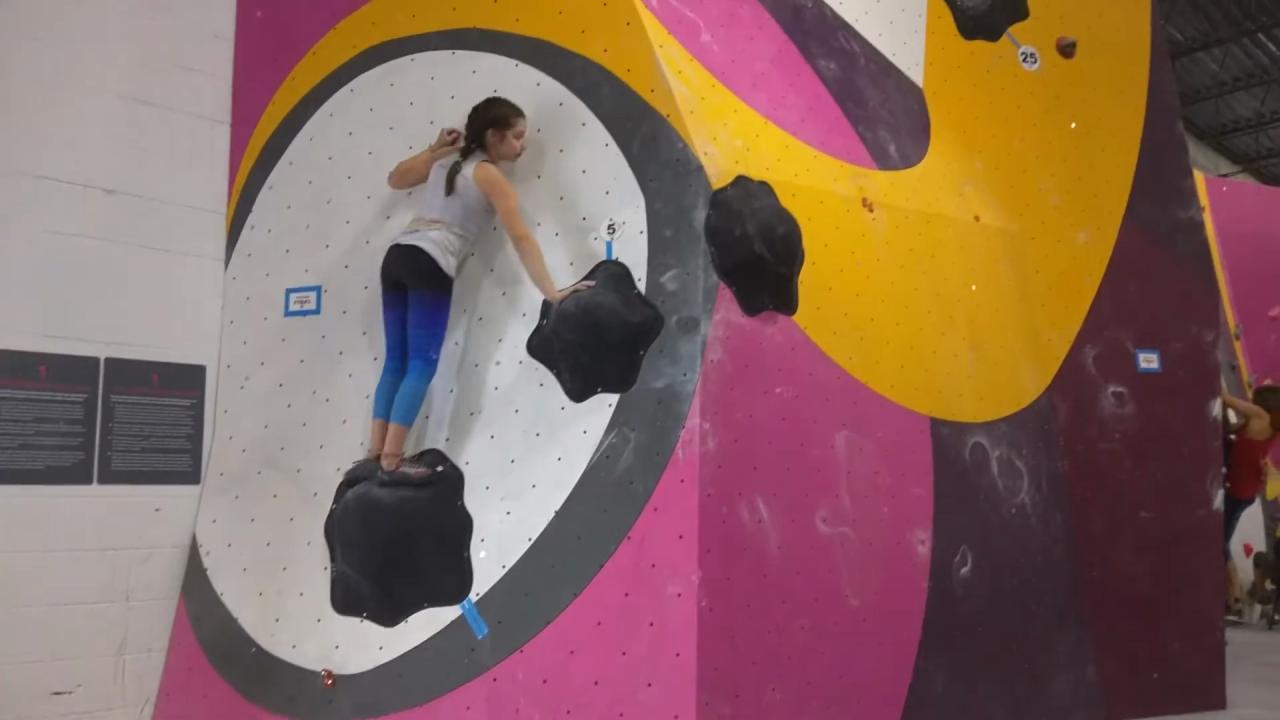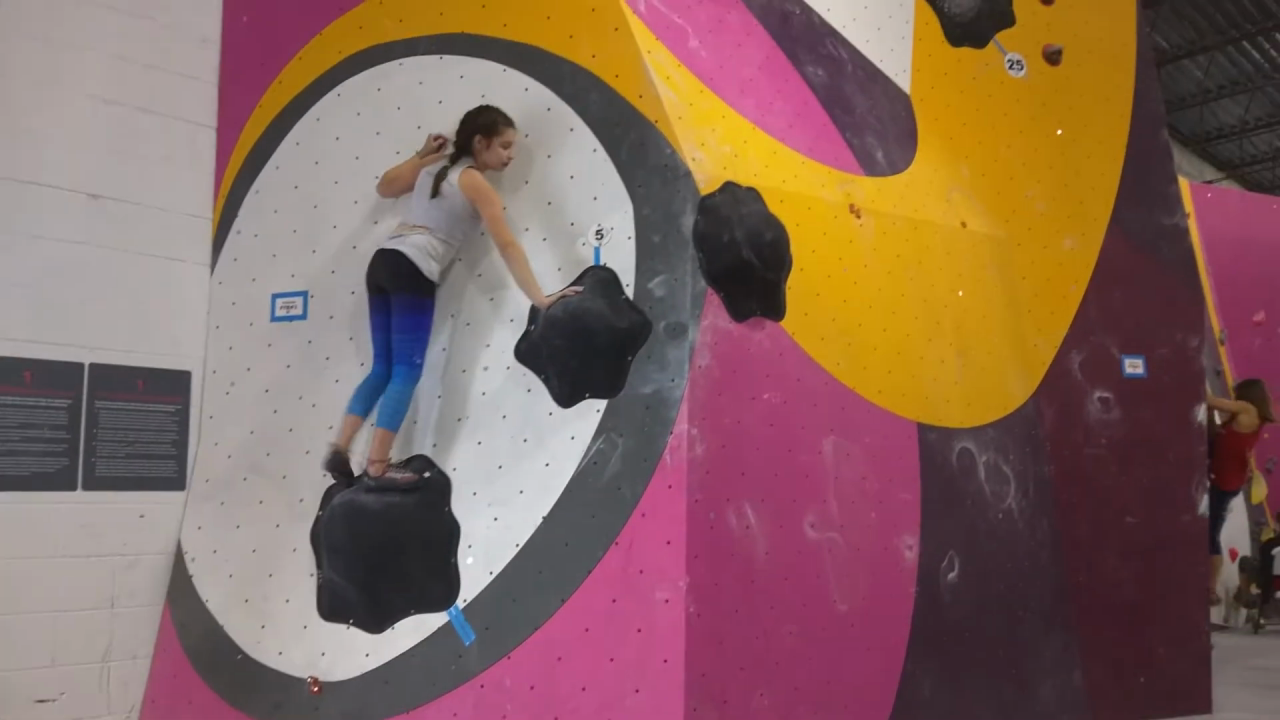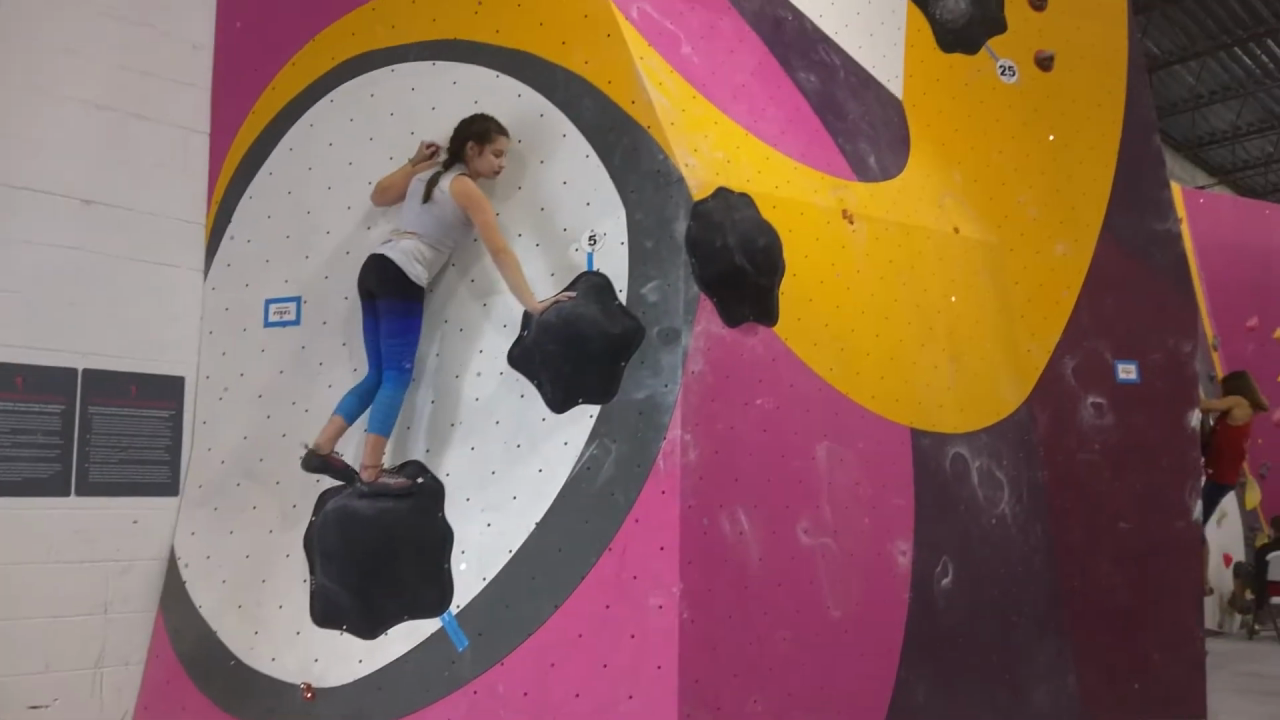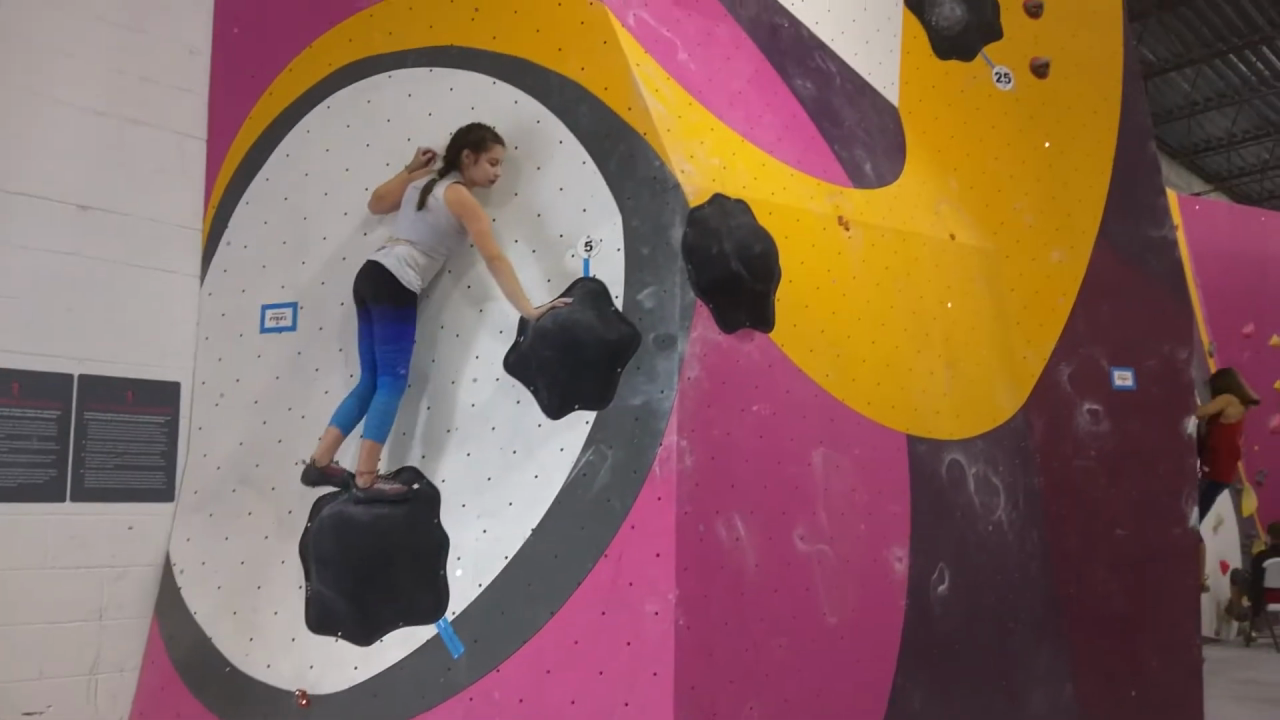
dt=0.1s
person 1, frame 1
left shoulder: (445, 158)
right shoulder: (490, 177)
left elbow: (396, 179)
right elbow: (521, 239)
right wrist: (552, 293)
left hip: (397, 257)
right hip: (429, 265)
left knee: (396, 362)
right knee: (421, 365)
left ankle: (374, 454)
right ankle: (391, 460)
person 1, frame 2
left shoulder: (435, 164)
right shoulder: (476, 183)
left elbow: (385, 187)
right elbow: (508, 246)
right wrist: (540, 297)
left hip: (383, 262)
right hip: (413, 270)
left knee: (385, 368)
right knee: (406, 371)
left ankle: (340, 447)
right ankle: (377, 464)
person 1, frame 3
left shoulder: (427, 172)
right shoulder: (468, 190)
left elbow: (379, 196)
right elbow: (500, 252)
right wrist: (533, 304)
left hip: (374, 268)
right hip: (401, 277)
left knee: (379, 374)
right knee: (396, 376)
left ankle: (321, 448)
right ankle: (370, 471)
person 1, frame 4
left shoulder: (423, 179)
right shoulder: (462, 199)
left elbow: (376, 204)
right elbow: (494, 259)
left wrist: (411, 168)
right wrist: (529, 310)
left hip: (370, 276)
right hip: (394, 284)
left knee: (372, 381)
right knee: (391, 382)
left ankle: (319, 462)
right ankle: (365, 478)
person 2, frame 1
left shoulder: (1261, 417)
right shoulder: (1261, 423)
left elbow: (1227, 399)
right elbow: (1234, 426)
left hip: (1239, 490)
right hip: (1245, 486)
left knee: (1221, 544)
left ankle: (1232, 598)
person 2, frame 2
left shoulder: (1246, 409)
right shoulder: (1248, 416)
left elbow: (1211, 402)
left hip: (1225, 482)
right hip: (1226, 478)
left knee: (1211, 536)
left ankle: (1211, 591)
person 2, frame 3
left shoulder: (1239, 403)
right shoulder: (1238, 410)
left elbow: (1204, 405)
left hip: (1221, 475)
right hip: (1221, 473)
left ankle: (1202, 581)
person 2, frame 4
left shoulder: (1229, 400)
right shoulder: (1236, 406)
left elbow: (1197, 413)
left hip: (1217, 473)
right hip: (1216, 470)
left ankle: (1200, 577)
